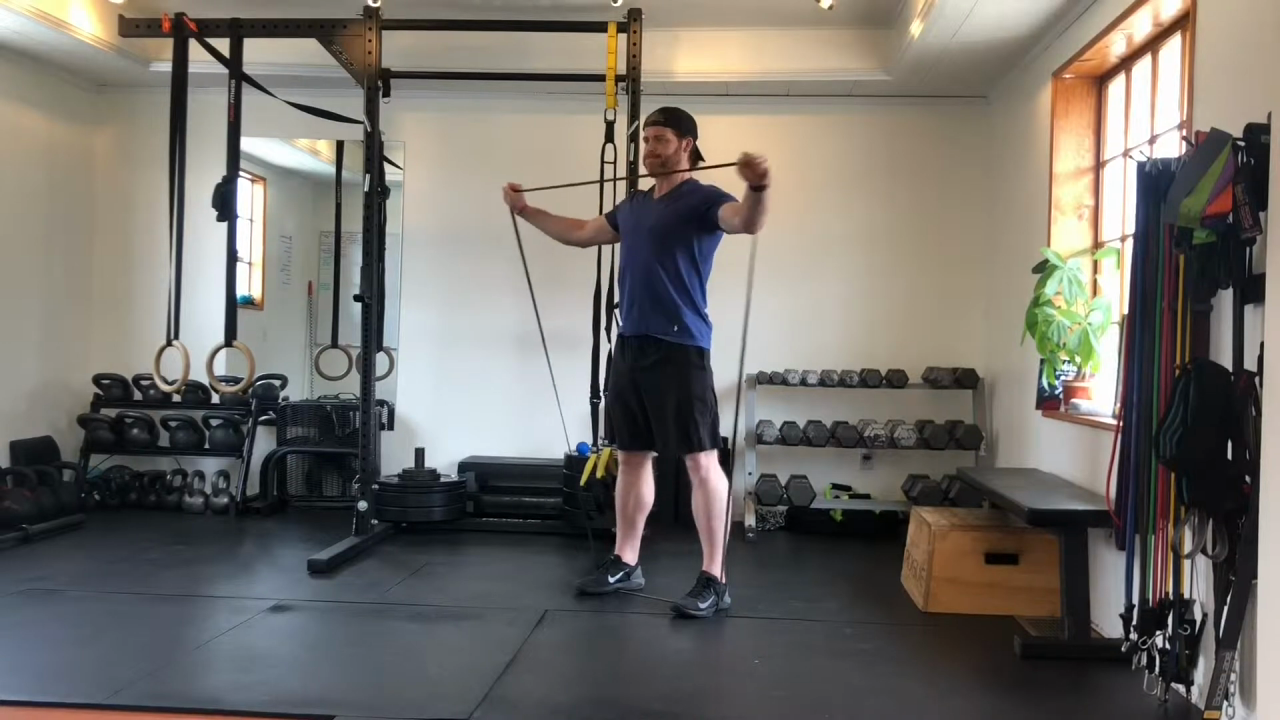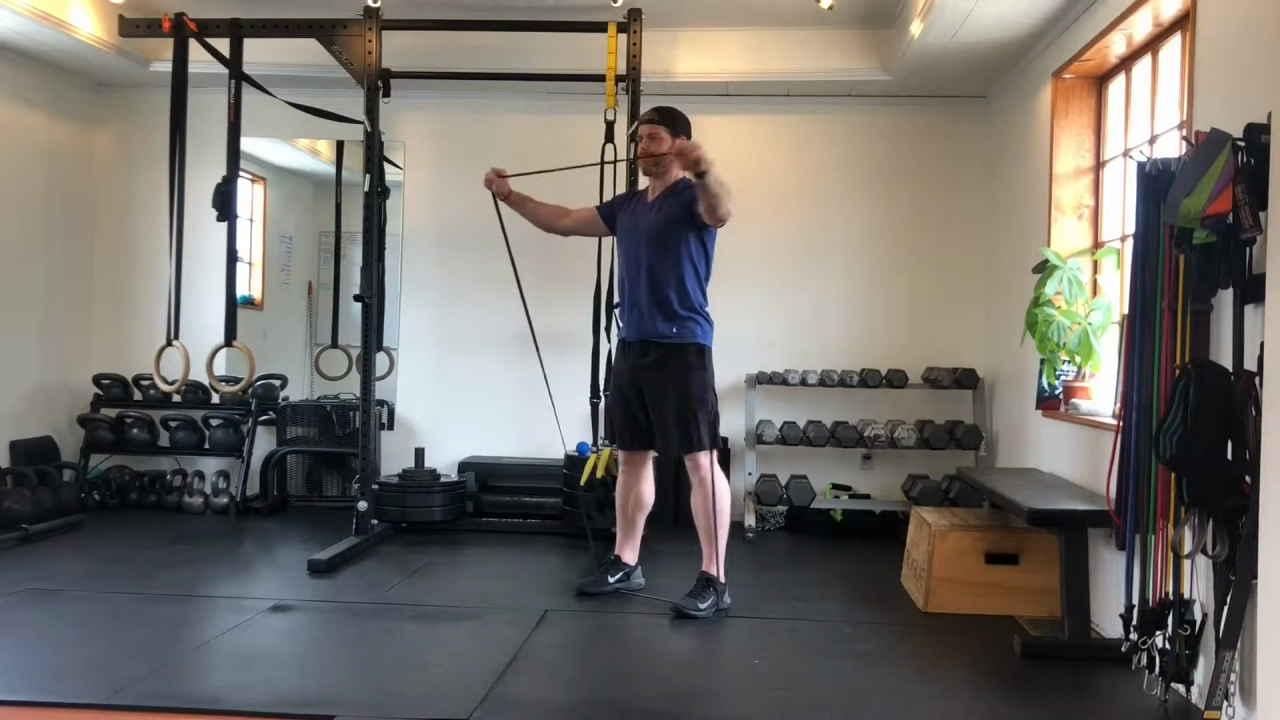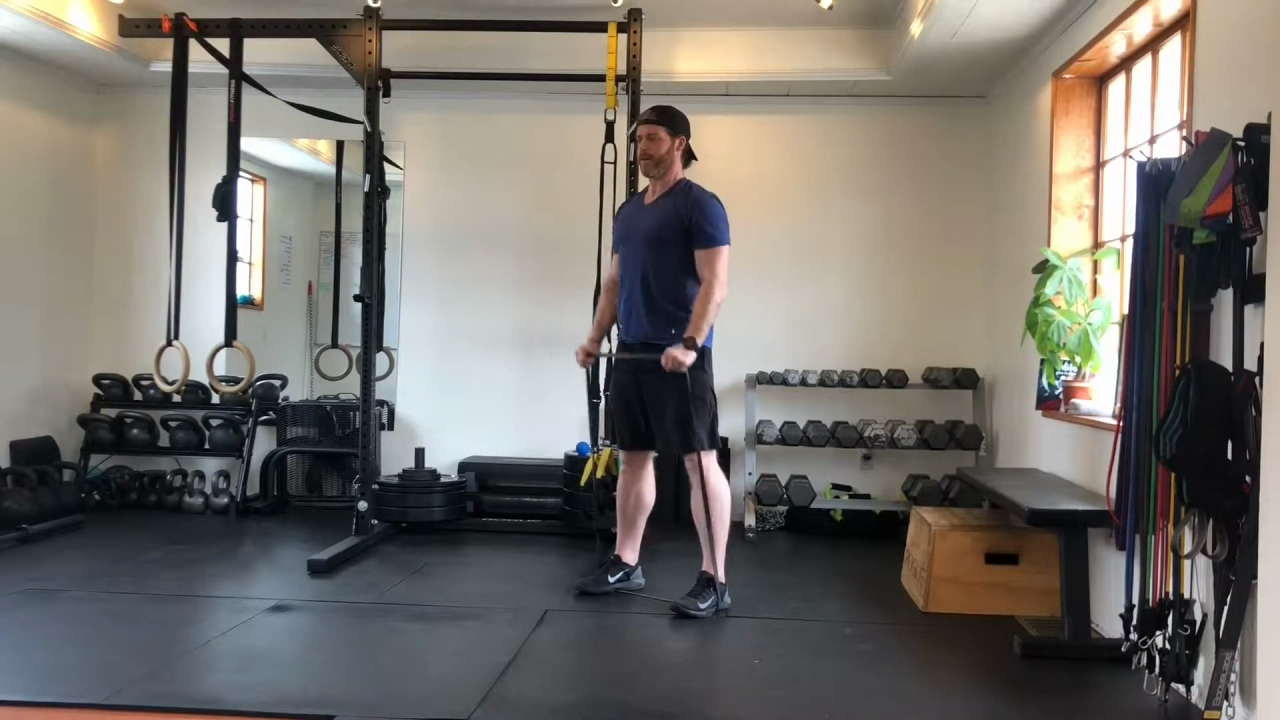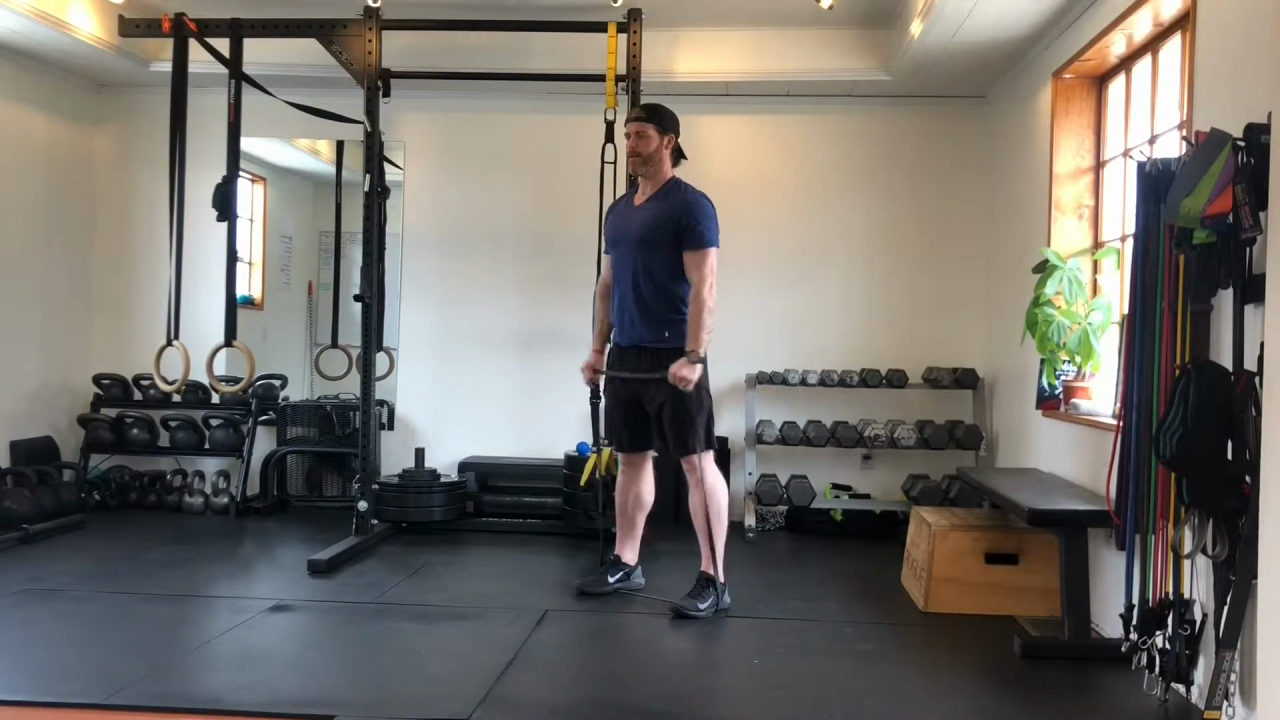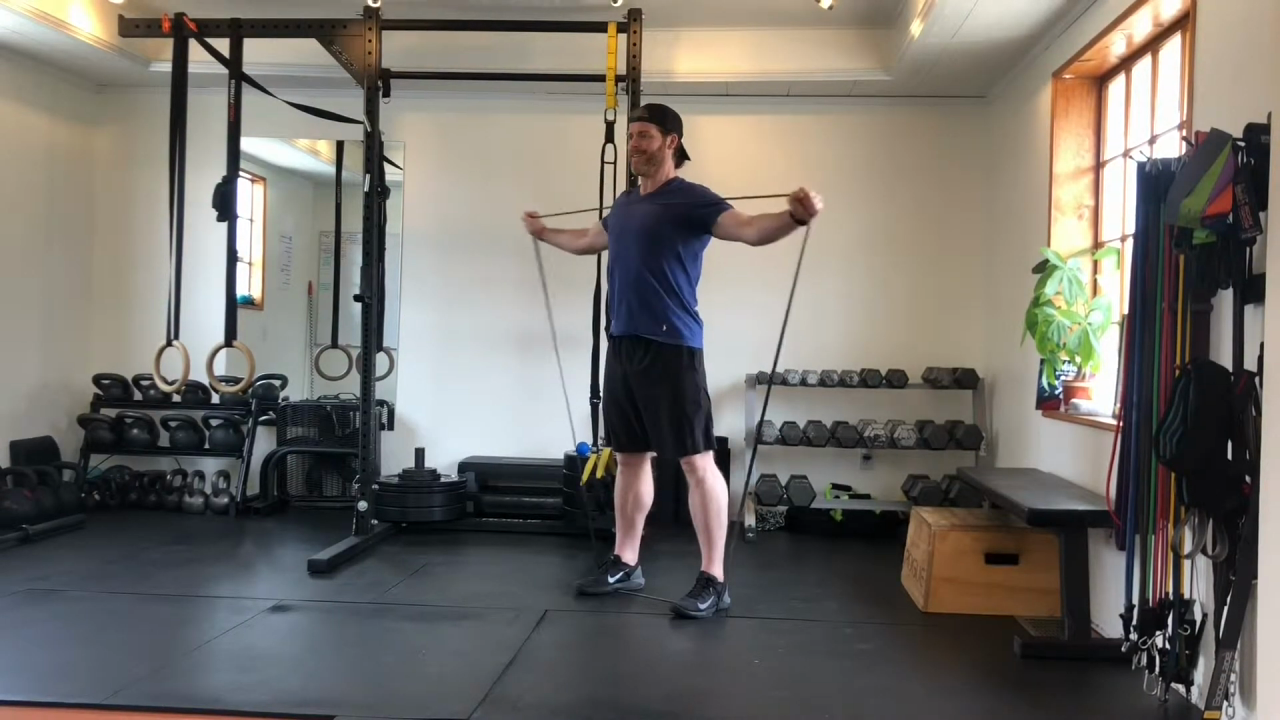
dt=1s
person 1, frame 1
left shoulder: (702, 200)
right shoulder: (636, 205)
left elbow: (747, 219)
right elbow: (582, 233)
left wrist: (757, 186)
right wrist: (526, 210)
left hip: (679, 348)
right hip: (630, 346)
left knee: (700, 461)
right knee: (630, 458)
left ankle: (713, 579)
right ankle: (625, 562)
person 1, frame 2
left shoulder: (691, 199)
right shoulder: (627, 206)
left elbow: (719, 211)
right elbow: (563, 221)
left wrist: (704, 174)
right wrist: (508, 196)
left hip: (681, 347)
right hip: (632, 346)
left knee: (700, 461)
right knee: (632, 457)
left ankle: (714, 580)
right ankle: (625, 563)
person 1, frame 3
left shoulder: (700, 205)
right shoulder: (629, 210)
left elbow: (714, 281)
left wrist: (690, 343)
right wrist: (594, 338)
left hip: (679, 356)
right hip: (633, 352)
left knee: (699, 461)
right knee: (633, 458)
left ankle: (714, 579)
right ankle: (625, 563)
person 1, frame 4
left shoulder: (689, 205)
right shoulder: (618, 209)
left elbow: (703, 286)
left wrist: (694, 355)
right wrist: (598, 348)
left hip: (672, 354)
right hip: (627, 354)
left knee: (696, 462)
right knee: (631, 458)
left ankle: (713, 580)
right ankle: (625, 563)
person 1, frame 5
left shoulder: (690, 200)
right shoulder: (626, 203)
left elbow: (748, 228)
right elbow: (592, 240)
left wrist: (795, 216)
right wrist: (545, 232)
left hip: (671, 348)
right hip: (623, 347)
left knee: (695, 461)
right knee: (628, 457)
left ankle: (713, 579)
right ankle: (624, 562)
